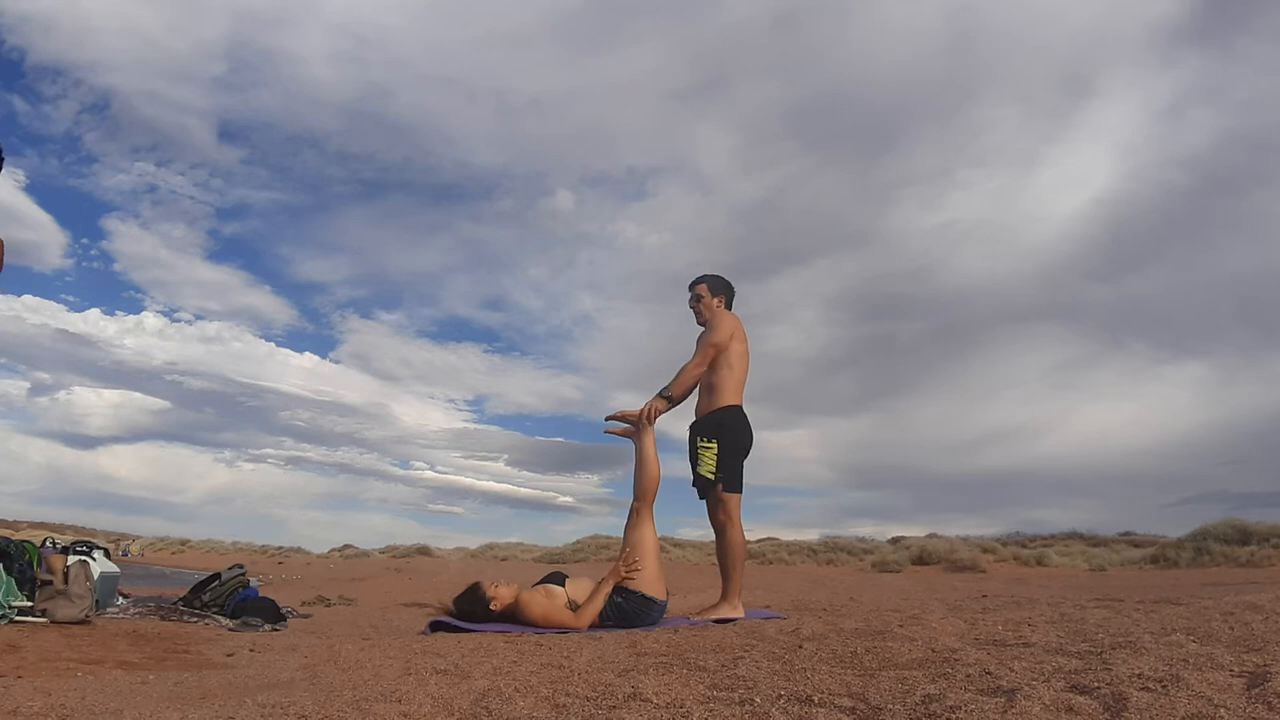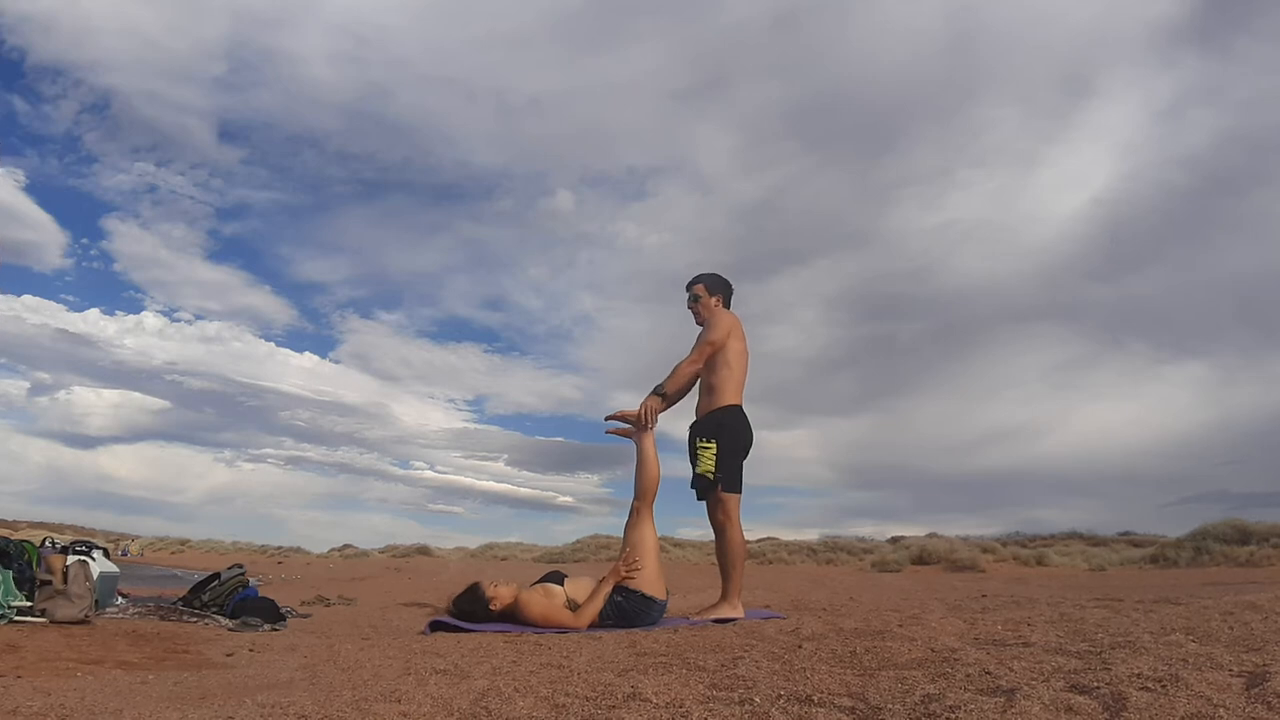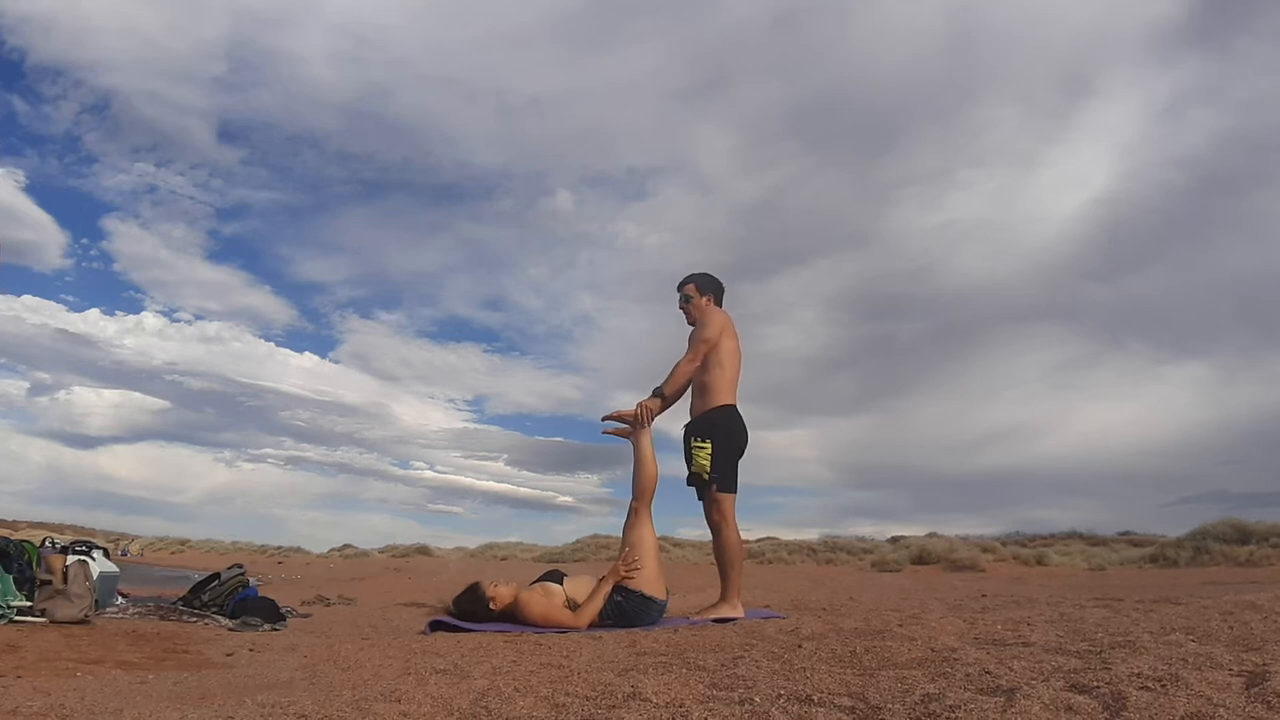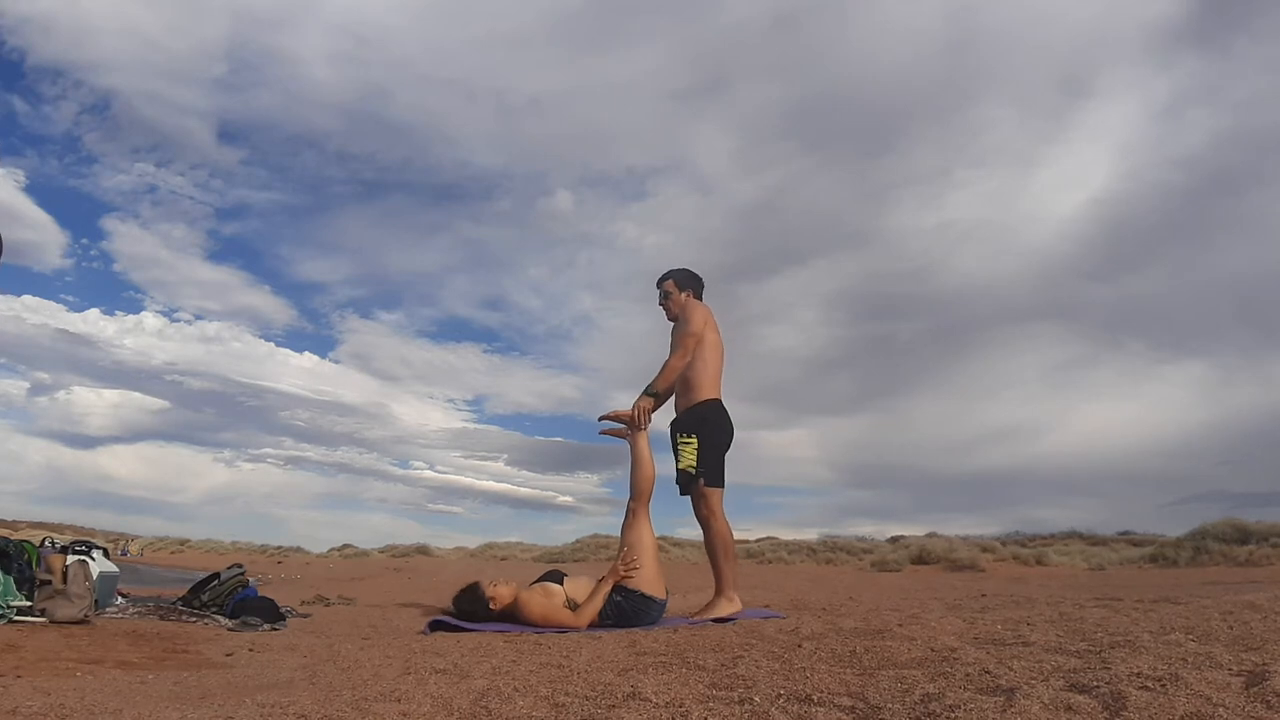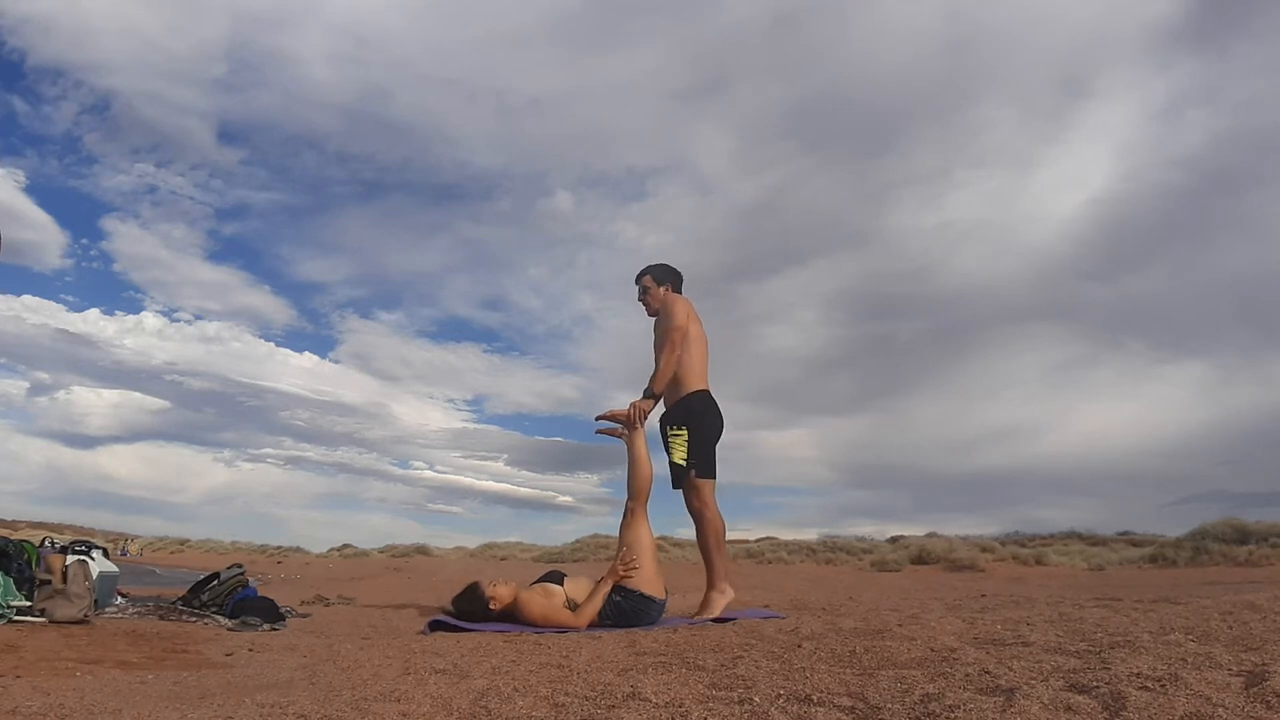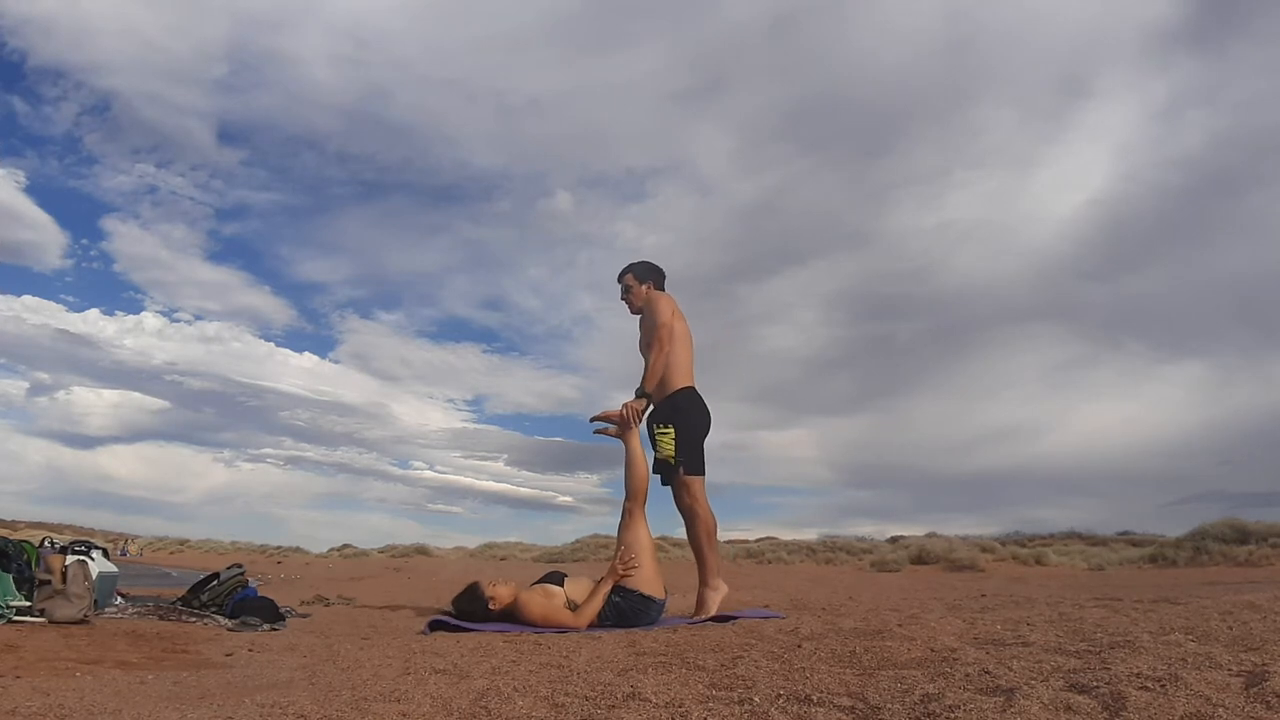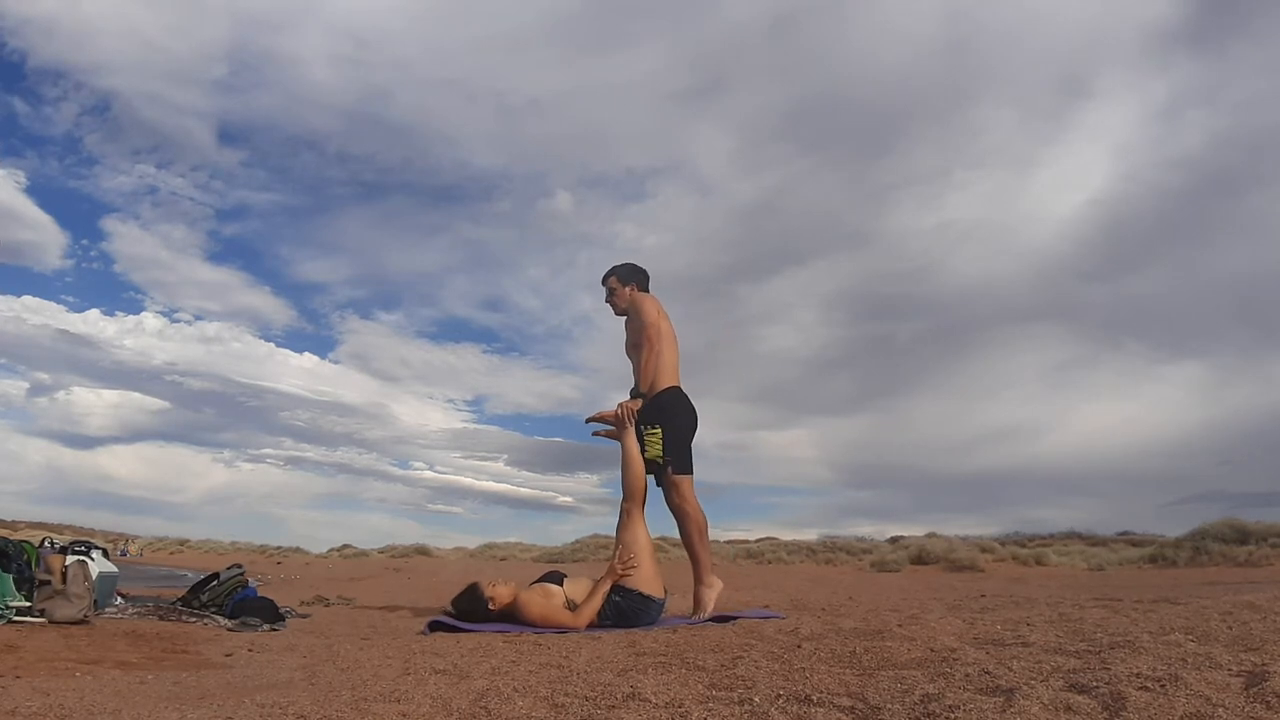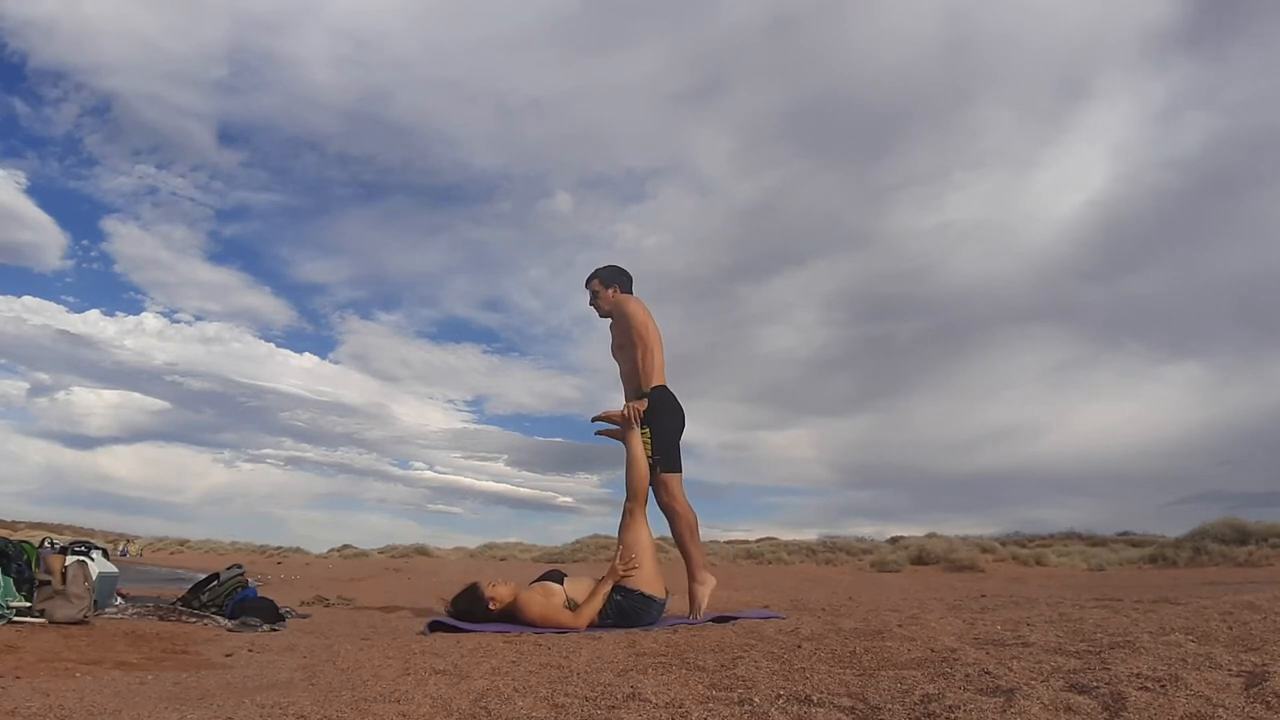
dt=0.4s
person 1, frame 1
left shoulder: (725, 322)
right shoulder: (711, 338)
left elbow: (697, 365)
right elbow: (691, 384)
left wrist: (662, 398)
right wrist: (653, 410)
left hip: (724, 426)
right hip: (715, 428)
left knee: (727, 516)
right knee: (721, 518)
left ankle: (732, 602)
right ankle: (729, 600)
person 1, frame 2
left shoulder: (724, 320)
right shoulder: (713, 334)
left elbow: (693, 363)
right elbow: (688, 383)
left wrist: (655, 395)
right wrist: (652, 410)
left hip: (724, 425)
right hip: (715, 428)
left knee: (726, 516)
right knee: (720, 518)
left ankle: (731, 602)
right ankle: (729, 600)
person 1, frame 3
left shoulder: (714, 318)
right shoulder: (706, 335)
left elbow: (691, 362)
right elbow: (685, 385)
left wrist: (656, 397)
right wrist: (650, 411)
left hip: (719, 425)
right hip: (710, 427)
left knee: (723, 514)
right knee: (716, 516)
left ankle: (731, 600)
right ankle: (729, 599)
person 1, frame 4
left shoulder: (695, 311)
right shoulder: (686, 327)
left elbow: (680, 359)
right elbow: (676, 381)
left wrist: (647, 395)
right wrist: (645, 411)
left hip: (704, 420)
right hip: (697, 422)
left knee: (710, 509)
right knee: (706, 511)
left ankle: (727, 594)
right ankle: (724, 595)
person 1, frame 5
left shoulder: (676, 304)
right shoulder: (669, 322)
left elbow: (670, 354)
right elbow: (668, 367)
left wrist: (647, 398)
right wrist: (639, 414)
left hip: (693, 411)
right hip: (686, 415)
left knee: (702, 501)
right knee: (697, 504)
left ankle: (718, 586)
right ankle: (716, 587)
person 1, frame 6
left shoulder: (659, 303)
right shoulder: (652, 319)
left elbow: (659, 350)
left wrist: (640, 398)
right wrist: (636, 411)
left hip: (680, 408)
right hip: (673, 412)
left knee: (691, 497)
right knee: (687, 500)
left ankle: (711, 582)
right ankle: (709, 582)
person 1, frame 7
left shoulder: (644, 303)
right shoulder: (639, 321)
left elbow: (650, 348)
left wrist: (635, 398)
right wrist: (629, 415)
left hip: (666, 408)
right hip: (660, 412)
left knee: (680, 496)
right knee: (678, 499)
left ankle: (706, 579)
right ankle: (704, 579)
person 1, frame 8
left shoulder: (627, 306)
right shoulder: (623, 324)
left elbow: (644, 348)
left wrist: (640, 398)
right wrist: (628, 415)
left hip: (656, 408)
right hip: (652, 410)
left knee: (670, 495)
right knee: (667, 496)
left ankle: (699, 576)
right ankle: (698, 574)
person 2, frame 1
left shoulder: (526, 601)
right shoulder: (525, 603)
right elbow: (578, 621)
right wrist: (610, 580)
left hip: (631, 602)
right hip: (637, 603)
right knee: (641, 508)
left ankle: (641, 438)
right ankle: (645, 433)
person 2, frame 2
left shoulder: (525, 601)
right shoulder: (525, 603)
right elbow: (578, 621)
right wrist: (611, 579)
left hip: (632, 603)
right hip: (637, 603)
right knee: (641, 508)
left ankle: (642, 437)
right ankle: (644, 435)
person 2, frame 3
left shoulder: (526, 599)
right shoulder: (524, 602)
right elbow: (578, 621)
right wrist: (610, 580)
left hip: (632, 604)
right hip: (636, 604)
right knee: (639, 508)
left ankle: (638, 437)
right ankle: (641, 433)
person 2, frame 4
left shoulder: (526, 599)
right shoulder: (524, 603)
right elbow: (578, 621)
right wrist: (609, 580)
left hip: (630, 602)
right hip: (637, 603)
right knee: (637, 508)
left ankle: (635, 437)
right ankle: (638, 433)
person 2, frame 5
left shoulder: (525, 599)
right shoulder: (524, 602)
right elbow: (577, 620)
right wrist: (609, 579)
left hip: (631, 603)
right hip: (636, 603)
right knee: (635, 508)
left ankle: (631, 437)
right ankle: (635, 431)
person 2, frame 6
left shoulder: (526, 600)
right shoulder: (523, 604)
right elbow: (577, 621)
right wrist: (609, 579)
left hip: (630, 603)
right hip: (636, 603)
right knee: (633, 508)
left ankle: (628, 437)
right ankle: (631, 431)
person 2, frame 7
left shoulder: (525, 600)
right shoulder: (523, 603)
right elbow: (577, 621)
right wrist: (608, 579)
left hip: (629, 603)
right hip: (635, 604)
right knee: (630, 509)
left ankle: (626, 436)
right ankle: (627, 431)
person 2, frame 8
left shoulder: (524, 600)
right shoulder: (524, 603)
right elbow: (577, 621)
right wrist: (609, 579)
left hip: (632, 603)
right hip: (637, 603)
right knee: (633, 509)
left ankle: (631, 436)
right ankle: (632, 431)
